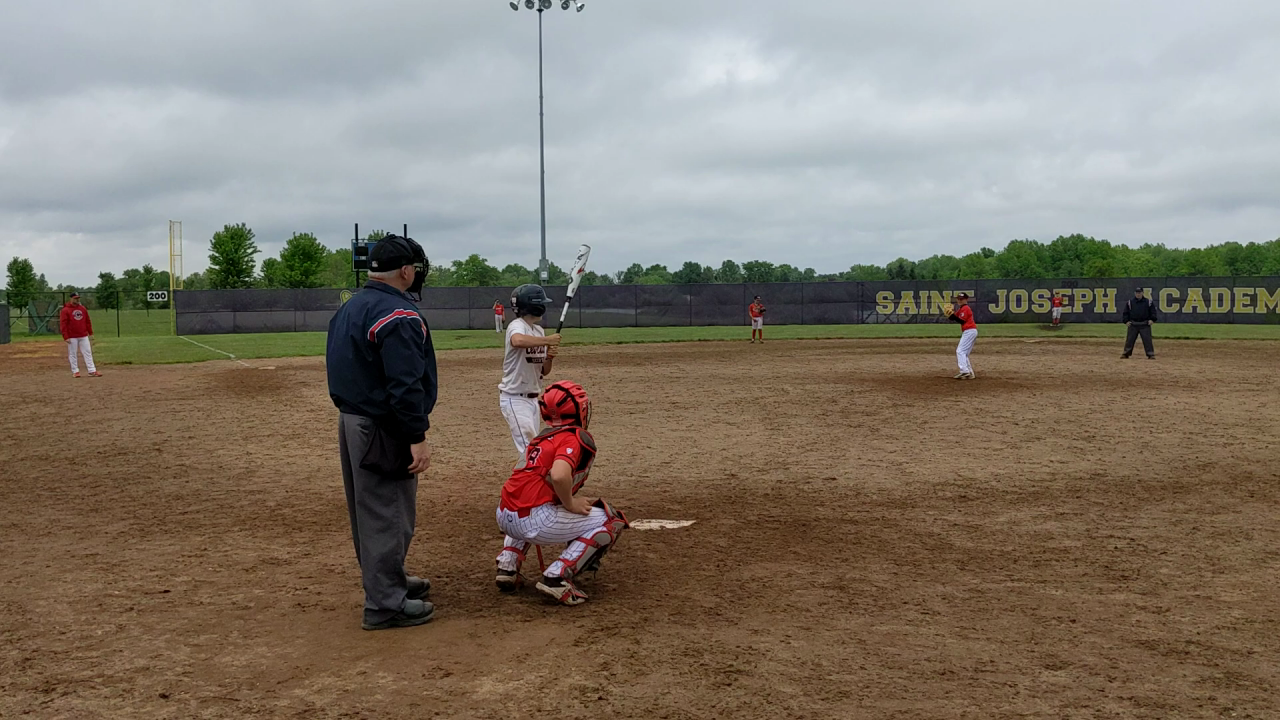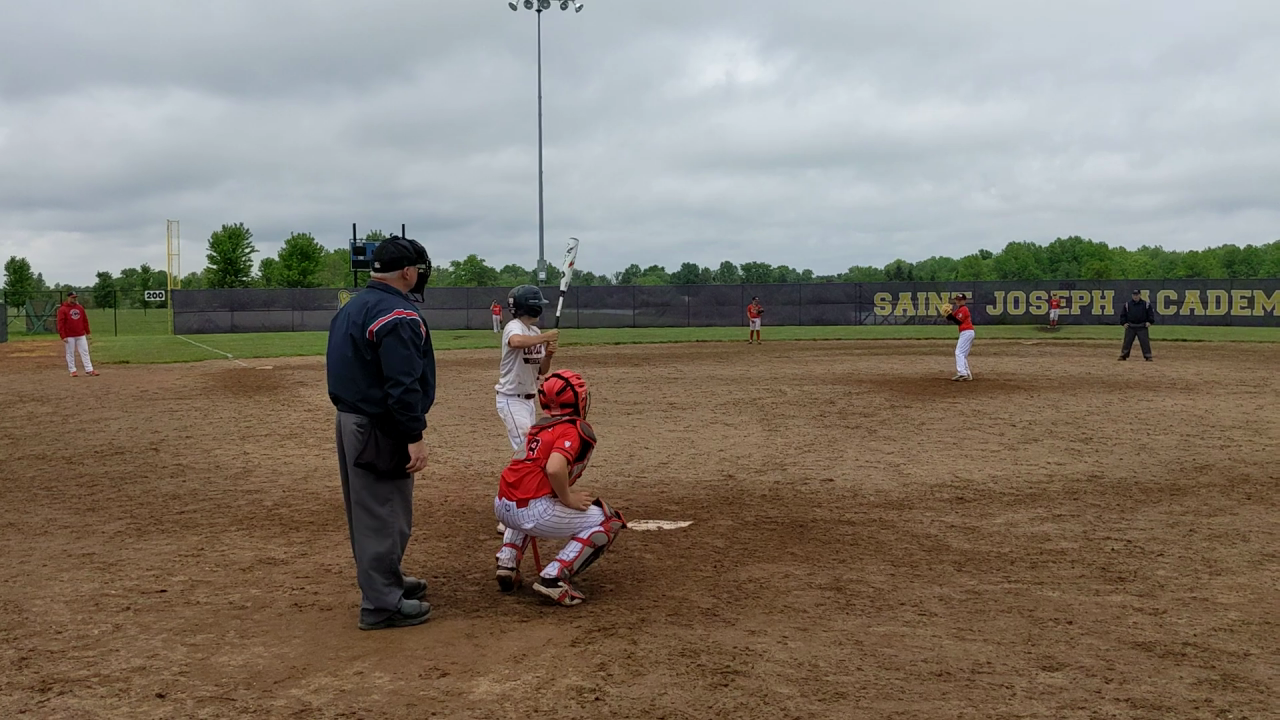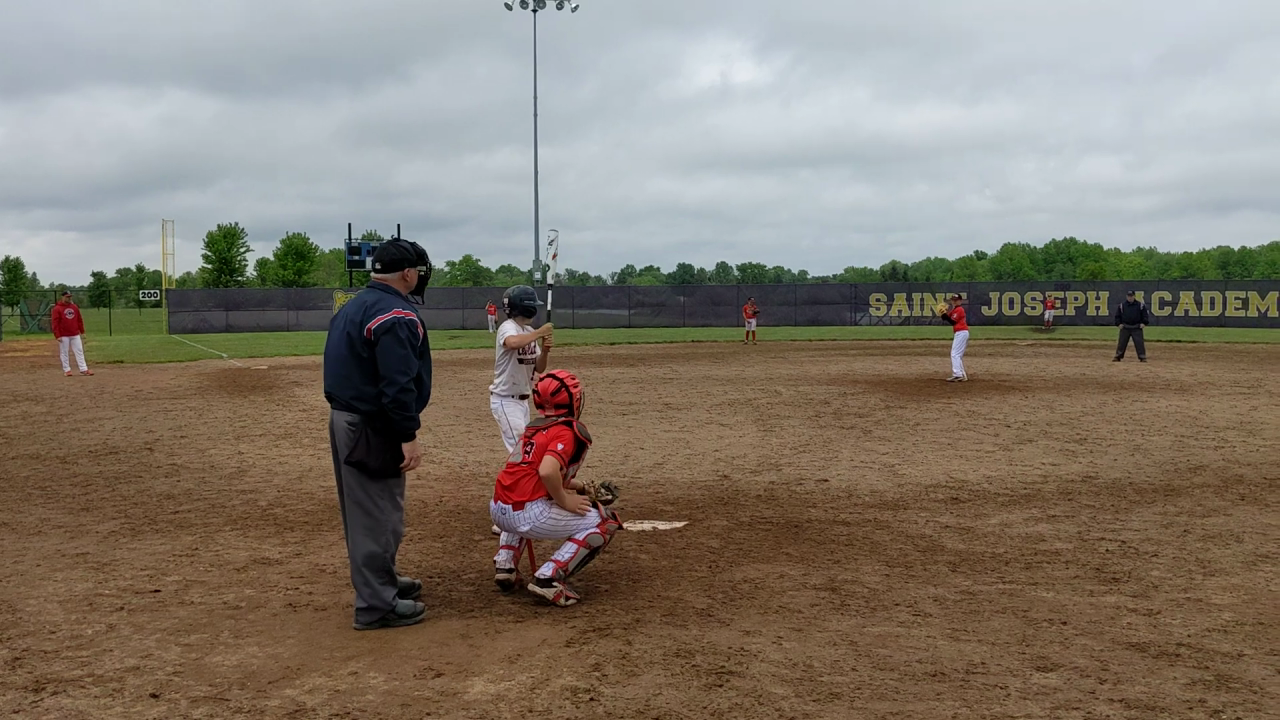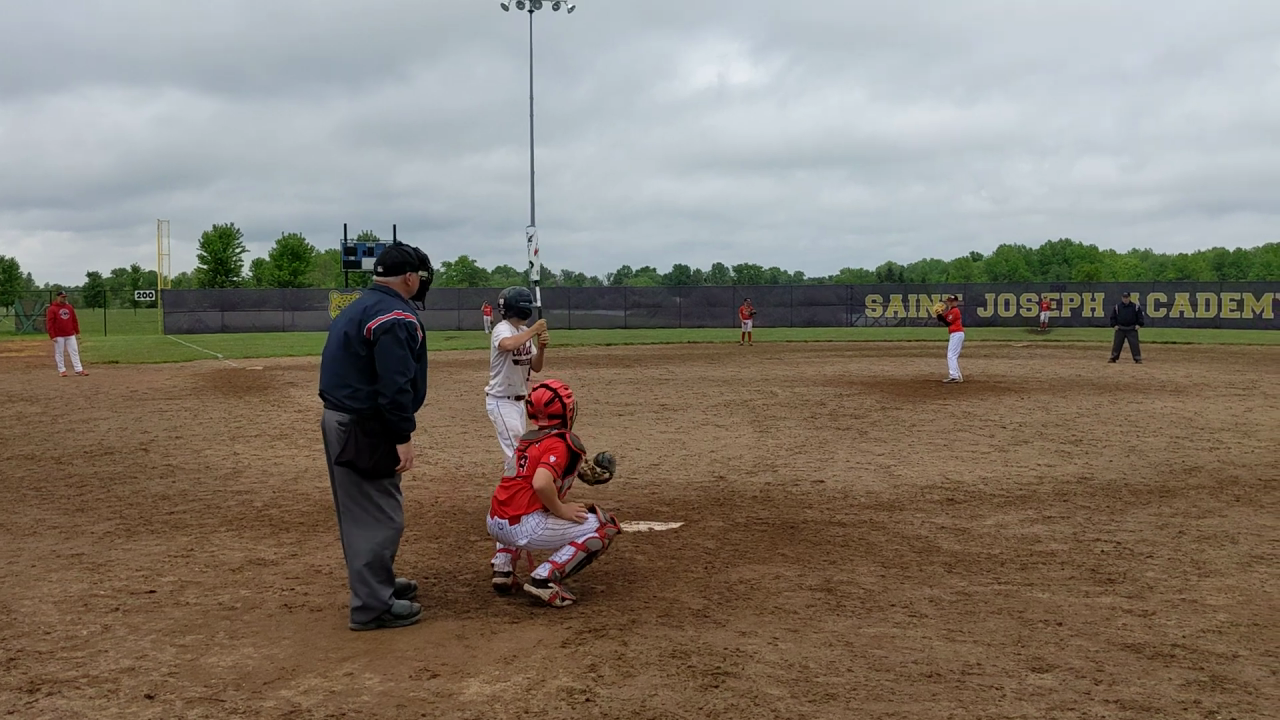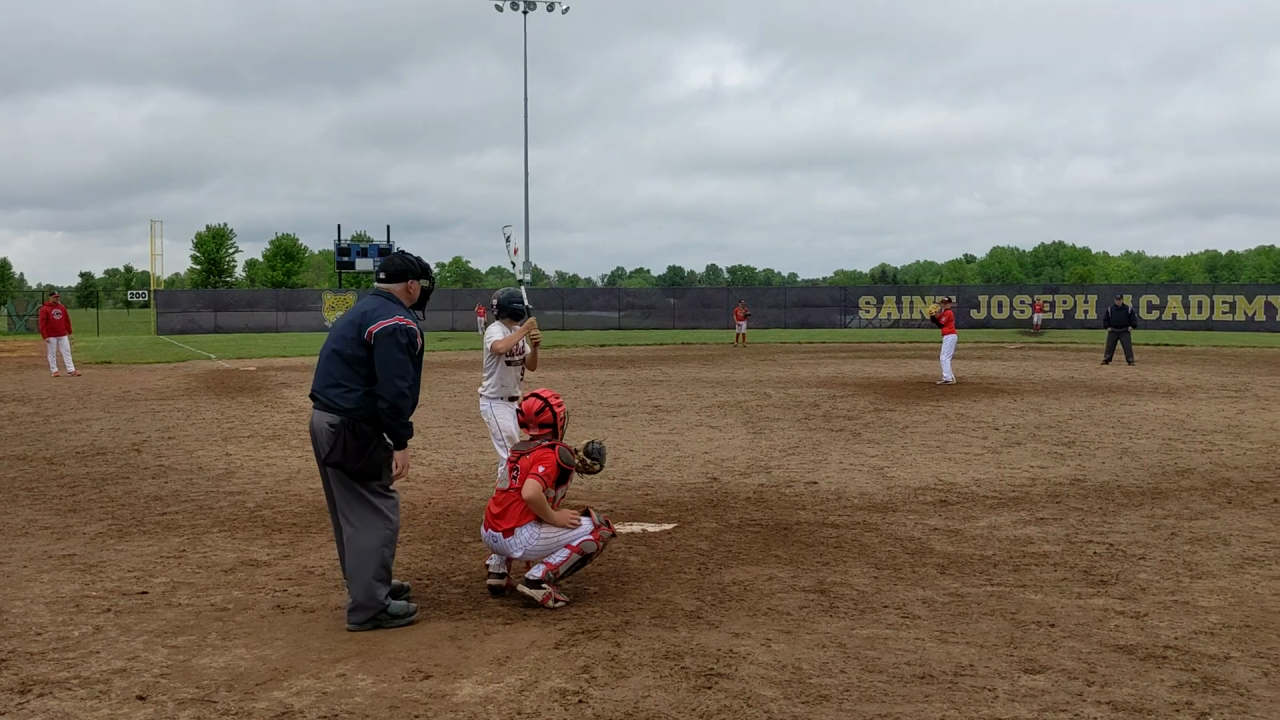
dt=0.1s
person 1, frame 1
left shoulder: (348, 308)
right shoulder: (398, 315)
right elbow: (405, 384)
right wrist: (418, 437)
left hip: (352, 420)
right hip: (382, 429)
left knee: (371, 513)
right knee: (388, 517)
left ankle: (388, 583)
right ankle: (384, 606)
person 1, frame 2
left shoulder: (350, 308)
right shoulder: (398, 315)
right elbow: (403, 384)
right wrist: (415, 436)
left hip: (349, 420)
right hip: (379, 428)
left knee: (368, 512)
right knee: (384, 516)
left ankle: (384, 582)
right ankle: (381, 606)
person 1, frame 3
left shoulder: (351, 307)
right shoulder: (396, 314)
right elbow: (398, 384)
right wrist: (408, 436)
left hip: (344, 418)
right hip: (371, 427)
left knee: (364, 511)
right knee: (378, 516)
left ankle: (378, 582)
right ankle: (376, 606)
person 1, frame 4
left shoulder: (354, 309)
right shoulder: (395, 317)
right elbow: (395, 385)
right wrist: (403, 437)
left hip: (337, 418)
right hip: (365, 427)
left knee: (359, 511)
right knee: (378, 514)
left ankle: (374, 582)
right ankle: (372, 606)
person 1, frame 5
left shoulder: (357, 312)
right shoulder: (397, 323)
right elbow: (394, 391)
right wrist: (400, 444)
left hip: (326, 420)
right hip: (351, 429)
left knee: (353, 512)
right knee: (376, 516)
left ankle: (366, 583)
right ankle: (368, 606)
person 2, frame 1
left shoulder: (543, 437)
right shoulder: (576, 438)
right elbow: (559, 475)
right wrist: (570, 504)
left hip: (505, 516)
right hip: (534, 520)
right knee: (612, 522)
left ankle: (508, 566)
right ankle: (557, 578)
person 2, frame 2
left shoulder: (540, 427)
right shoulder: (576, 430)
right elbow: (554, 469)
right wrist: (568, 499)
left hip: (503, 506)
right hip: (531, 512)
right knee: (609, 521)
left ankle: (508, 561)
right ankle: (554, 578)
person 2, frame 3
left shoulder: (535, 428)
right shoulder: (570, 431)
right elbow: (546, 471)
left wrist: (573, 485)
right wrist: (564, 501)
left hip: (499, 510)
right hip: (525, 514)
right knee: (606, 522)
left ankle: (505, 564)
right ankle: (549, 578)
person 2, frame 4
left shoulder: (529, 439)
right shoulder: (562, 443)
right elbow: (540, 484)
left wrist: (579, 468)
right wrist: (560, 509)
left hip: (496, 523)
right hip: (524, 528)
right knee: (605, 527)
left ankle: (503, 568)
right ankle: (546, 579)
person 2, frame 5
left shoulder: (520, 448)
right shoulder: (552, 453)
right elbow: (531, 494)
left wrist: (572, 460)
right wrist: (554, 518)
left hip: (490, 533)
right hip: (518, 539)
right knee: (600, 530)
left ankle: (498, 571)
right ankle: (540, 580)
person 3, frame 1
left shoulder: (539, 331)
right shoulder: (517, 326)
left elbow: (544, 371)
right elbow: (518, 341)
left wrist: (550, 357)
right wrist: (548, 340)
left hip: (532, 399)
right hip: (515, 399)
person 3, frame 2
left shoulder: (535, 331)
right shoulder: (514, 327)
left elbow: (542, 371)
right elbow: (517, 342)
left wrist: (548, 355)
right wrist: (546, 336)
left hip: (529, 399)
right hip: (512, 400)
person 3, frame 3
left shoulder: (529, 332)
right shoulder: (507, 327)
left elbow: (539, 368)
right elbow: (513, 343)
left wrist: (545, 350)
right wrist: (538, 335)
left hip: (523, 401)
right hip: (506, 402)
person 3, frame 4
left shoulder: (524, 332)
right shoulder: (502, 329)
left elbow: (536, 367)
right elbow: (508, 345)
left wrist: (541, 347)
right wrist: (533, 330)
left hip: (518, 401)
right hip: (502, 402)
left knee: (517, 452)
right knee: (516, 454)
person 3, frame 5
left shoulder: (517, 331)
right shoulder: (495, 330)
left elbow: (532, 366)
right elbow: (500, 348)
left wrist: (534, 346)
right wrist: (523, 330)
left hip: (512, 401)
right hip: (495, 403)
left knee: (510, 453)
right knee: (511, 455)
